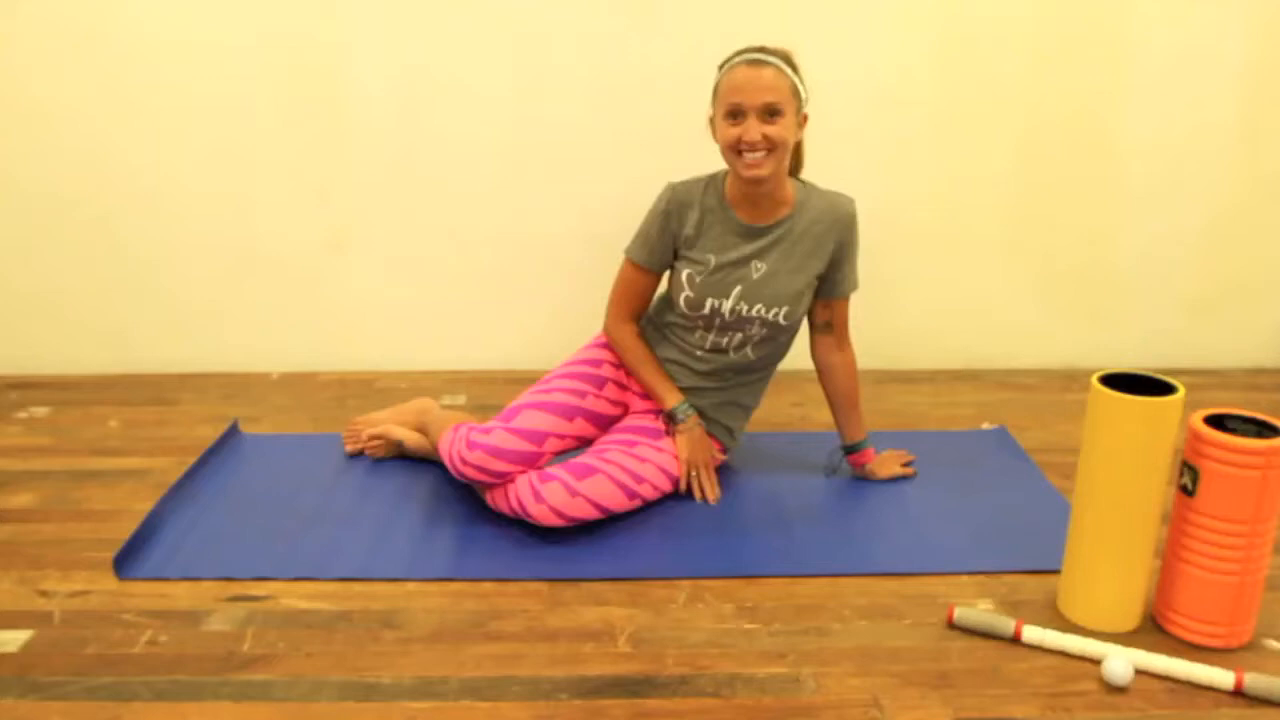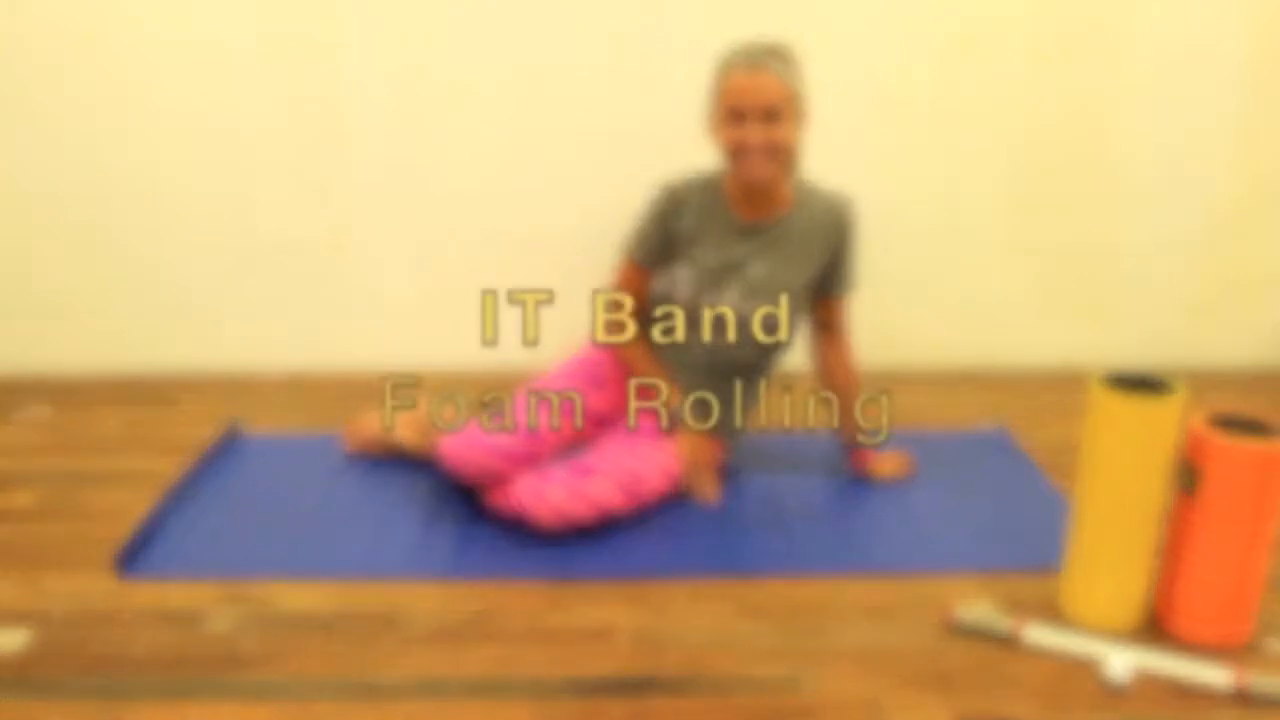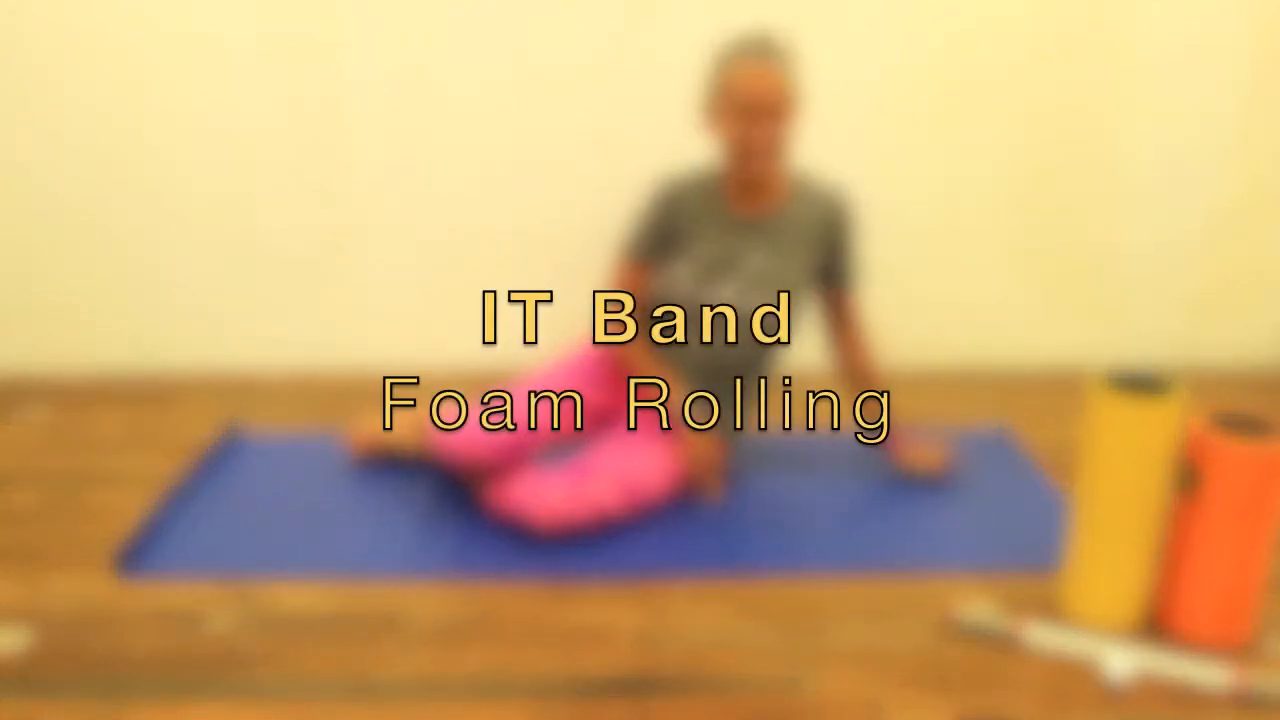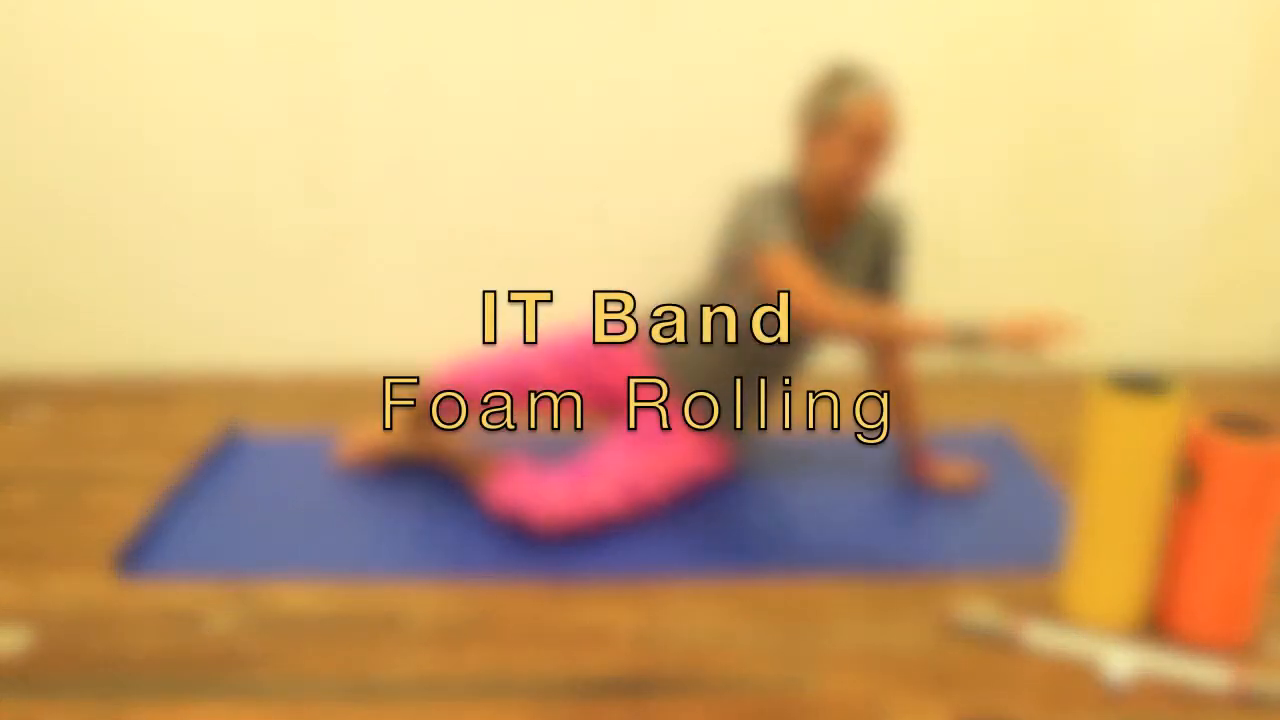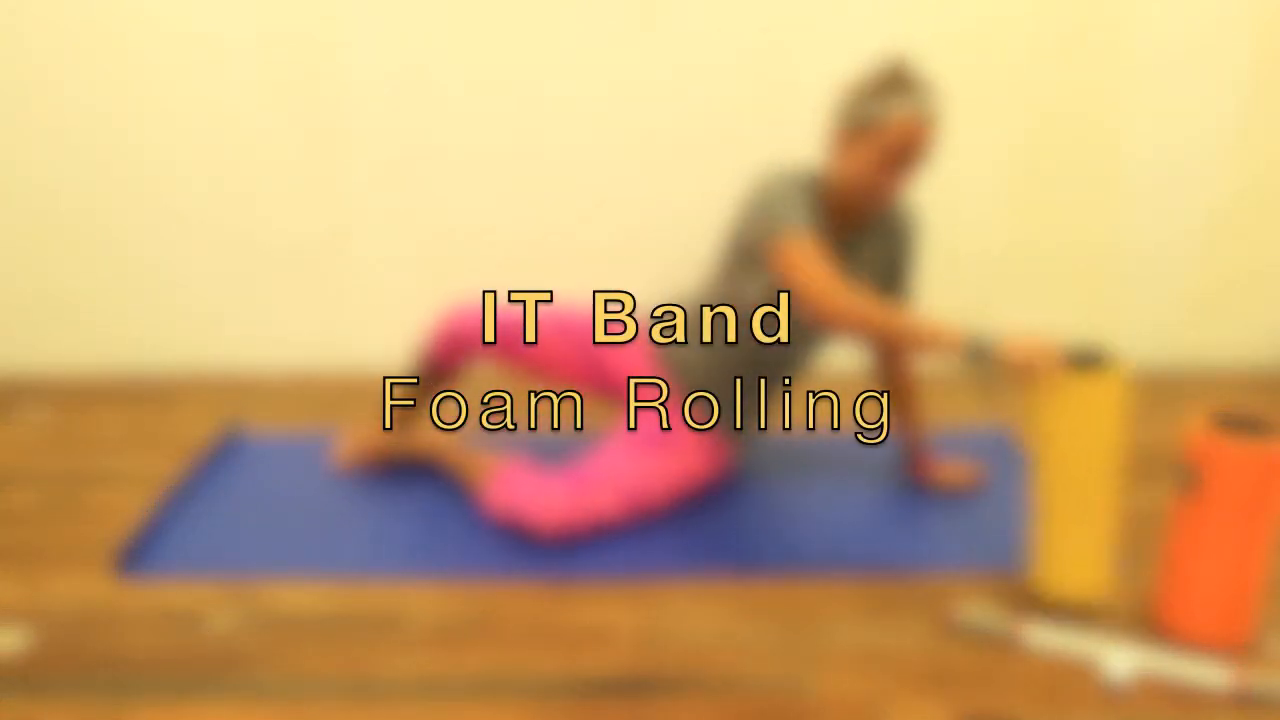
dt=0.4s
person 1, frame 1
left shoulder: (832, 220)
right shoulder: (682, 203)
left elbow: (830, 338)
right elbow: (619, 322)
left wrist: (859, 449)
right wrist: (681, 413)
left hip: (705, 421)
right hip: (626, 370)
left knee: (547, 503)
right knee: (487, 459)
left ankle: (435, 440)
right ankle: (430, 418)
person 1, frame 2
left shoulder: (828, 221)
right shoulder: (680, 203)
left elbow: (830, 338)
left wrist: (859, 448)
right wrist: (683, 414)
left hip: (701, 420)
right hip: (625, 369)
left knee: (545, 503)
right knee: (485, 459)
left ankle: (427, 440)
right ankle: (424, 426)
person 1, frame 3
left shoulder: (822, 215)
right shoulder: (676, 201)
left elbow: (846, 332)
left wrist: (892, 439)
right wrist: (687, 412)
left hip: (701, 423)
right hip: (624, 372)
left knee: (547, 506)
right knee: (481, 444)
left ankle: (439, 444)
right ankle: (426, 432)
person 1, frame 4
left shoulder: (881, 230)
right shoulder: (761, 210)
left elbow: (885, 347)
right elbow: (819, 314)
left wrist: (918, 459)
right wrist: (973, 331)
left hip: (700, 432)
right hip: (645, 361)
left knee: (546, 508)
right knee: (468, 387)
left ankle: (446, 452)
right ankle: (416, 431)
person 1, frame 5
left shoulder: (890, 232)
right shoulder: (786, 196)
left elbow: (893, 352)
right elbow: (831, 300)
left wrist: (920, 457)
right wrist: (988, 346)
left hip: (696, 422)
right hip: (644, 347)
left knee: (540, 511)
right knee: (463, 330)
left ankle: (433, 445)
right ankle: (398, 429)
